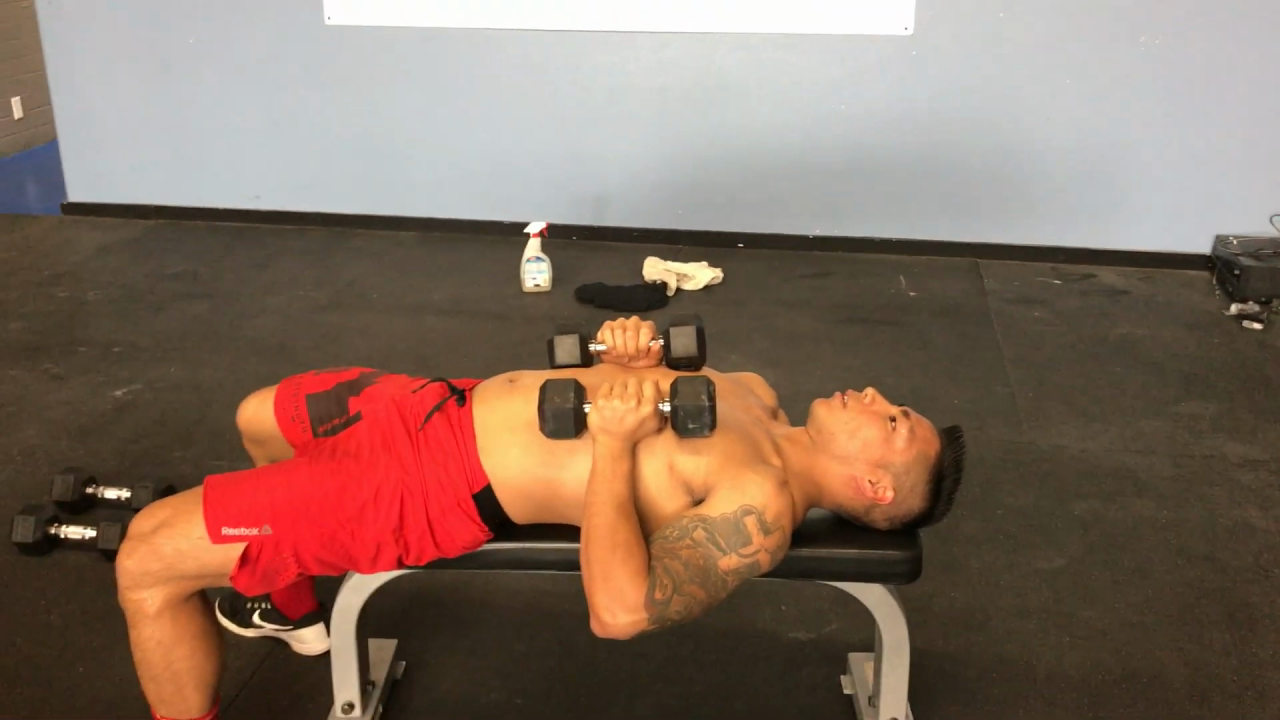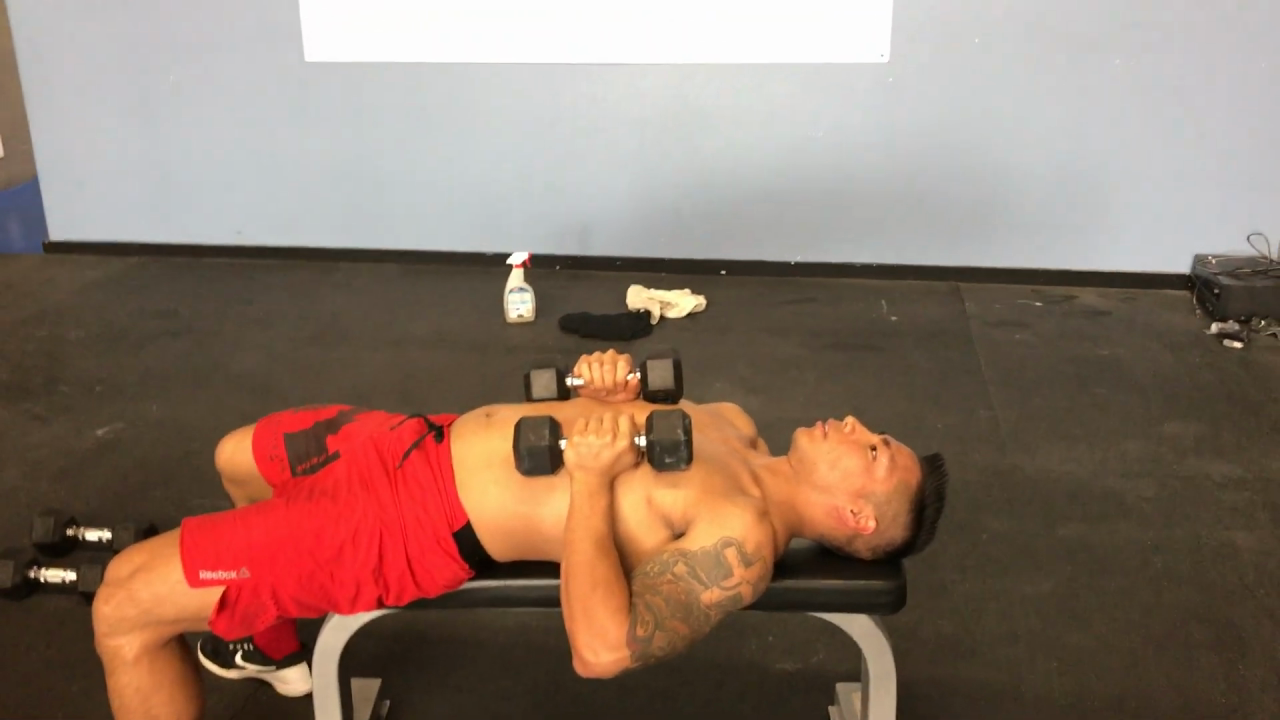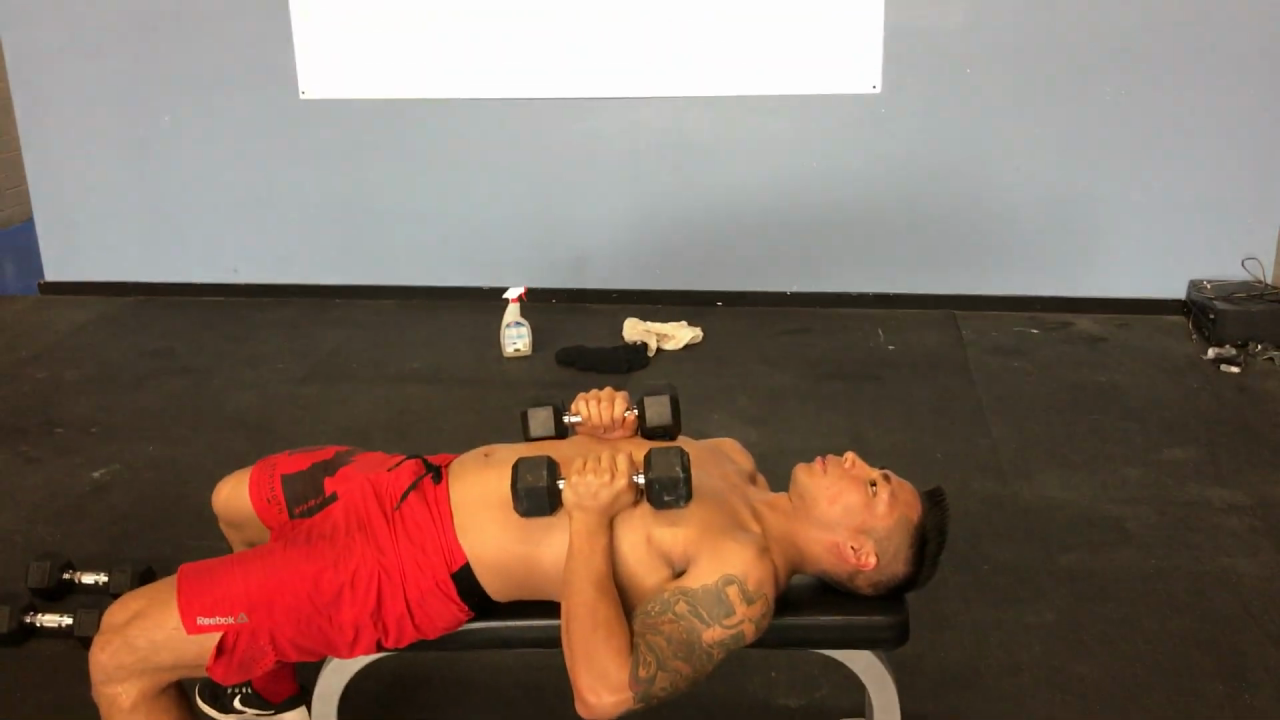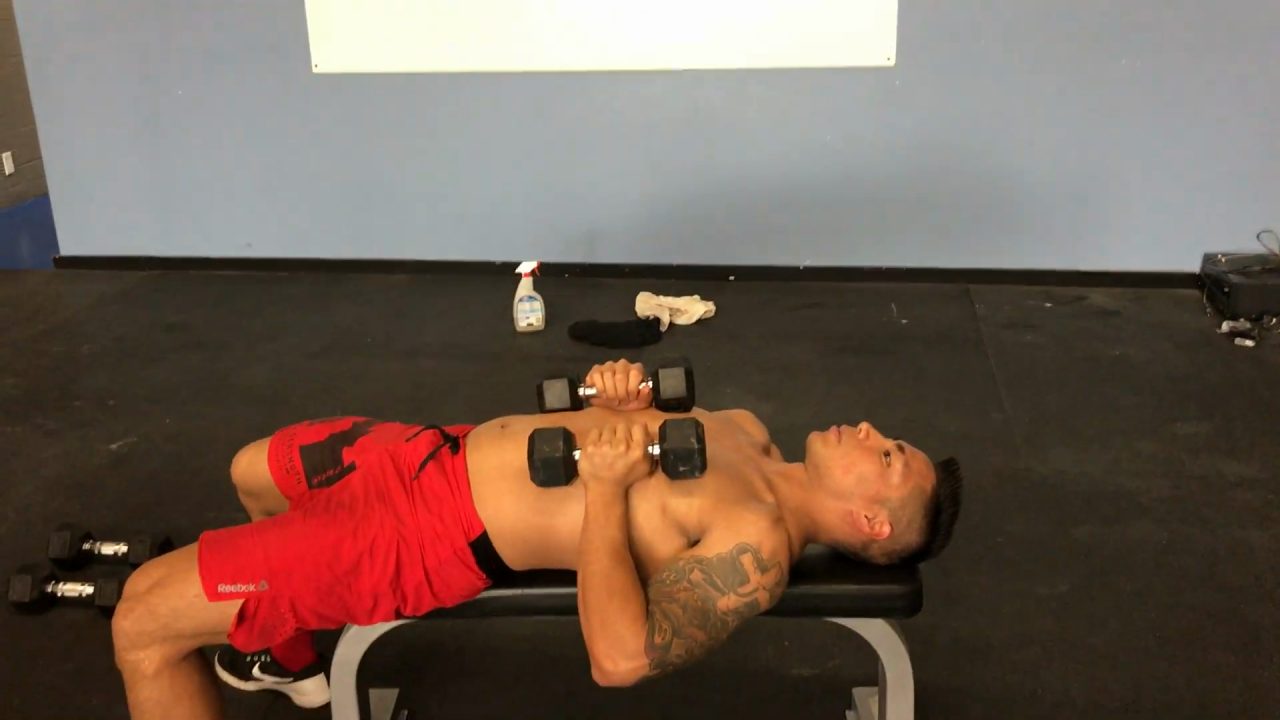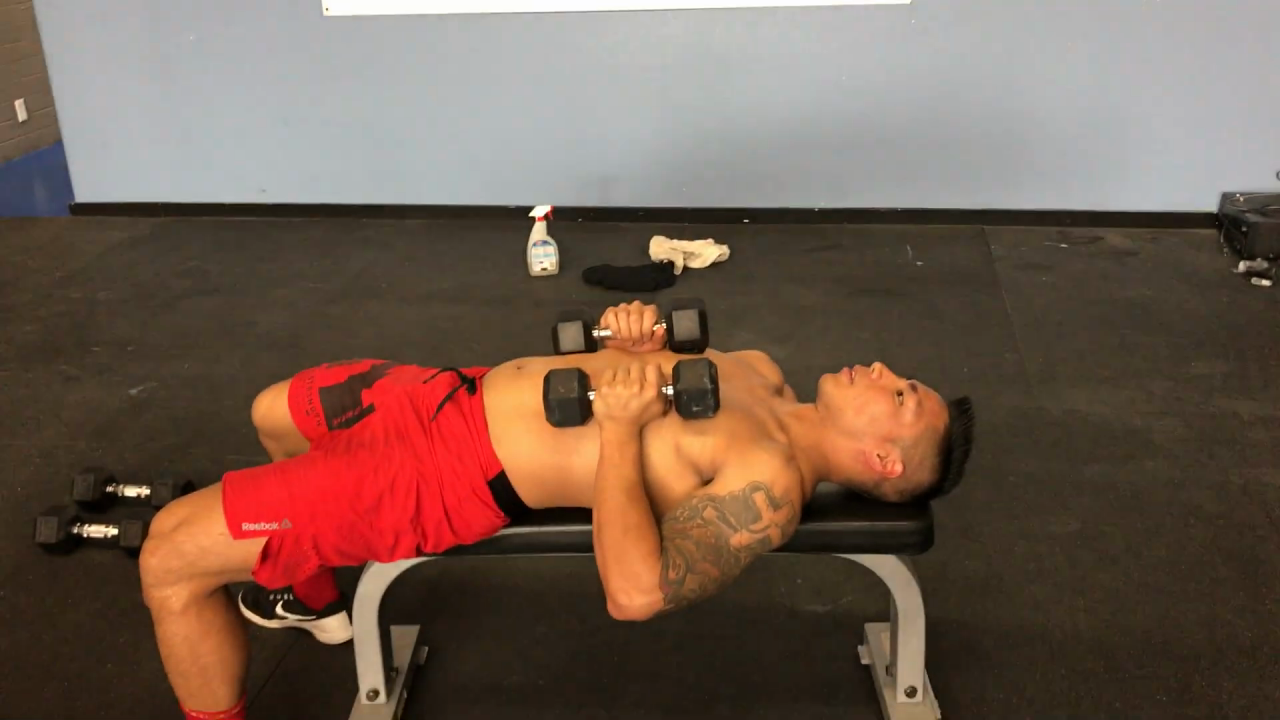
dt=0.5s
person 1, frame 1
left shoulder: (761, 508)
right shoulder: (755, 395)
left elbow: (617, 610)
left wrist: (614, 442)
right wrist: (630, 352)
left hip: (440, 484)
left knee: (148, 559)
right knee: (259, 419)
right ankle: (289, 605)
person 1, frame 2
left shoulder: (742, 540)
right shoulder: (734, 426)
left elbow: (600, 649)
left wrist: (592, 476)
right wrist: (608, 387)
left hip: (420, 523)
left knee: (124, 602)
right knee: (237, 458)
right ankle: (273, 647)
person 1, frame 3
left shoulder: (742, 578)
right shoulder: (734, 462)
left wrist: (590, 518)
right wrist: (603, 431)
left hip: (417, 565)
left knee: (121, 649)
right knee: (235, 500)
person 1, frame 4
left shoulder: (757, 549)
right shoulder: (746, 433)
left wrist: (605, 488)
right wrist: (617, 403)
left hip: (434, 534)
left knee: (144, 616)
right knee: (255, 471)
person 1, frame 5
left shoulder: (769, 489)
right shoulder: (761, 374)
left elbow: (634, 591)
left wrist: (619, 427)
right wrist: (633, 340)
left hip: (453, 474)
right hip: (468, 393)
left knee: (172, 557)
right knee: (275, 413)
right ankle: (314, 595)
